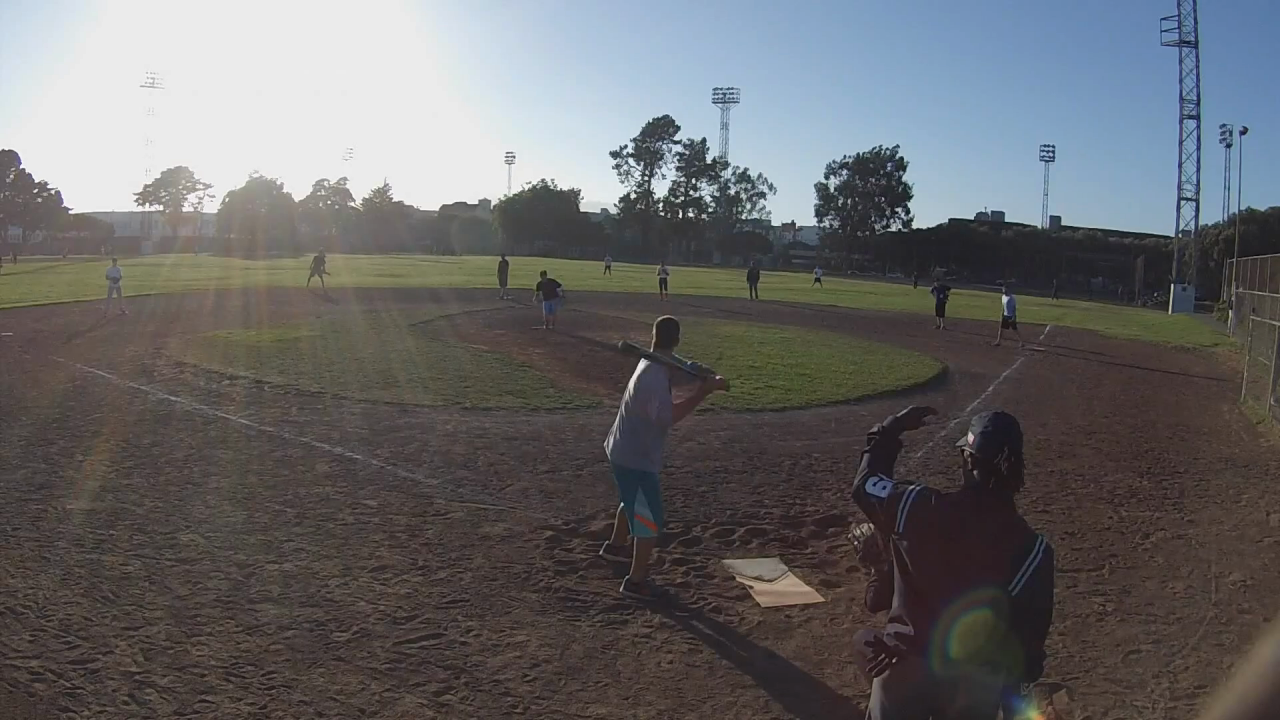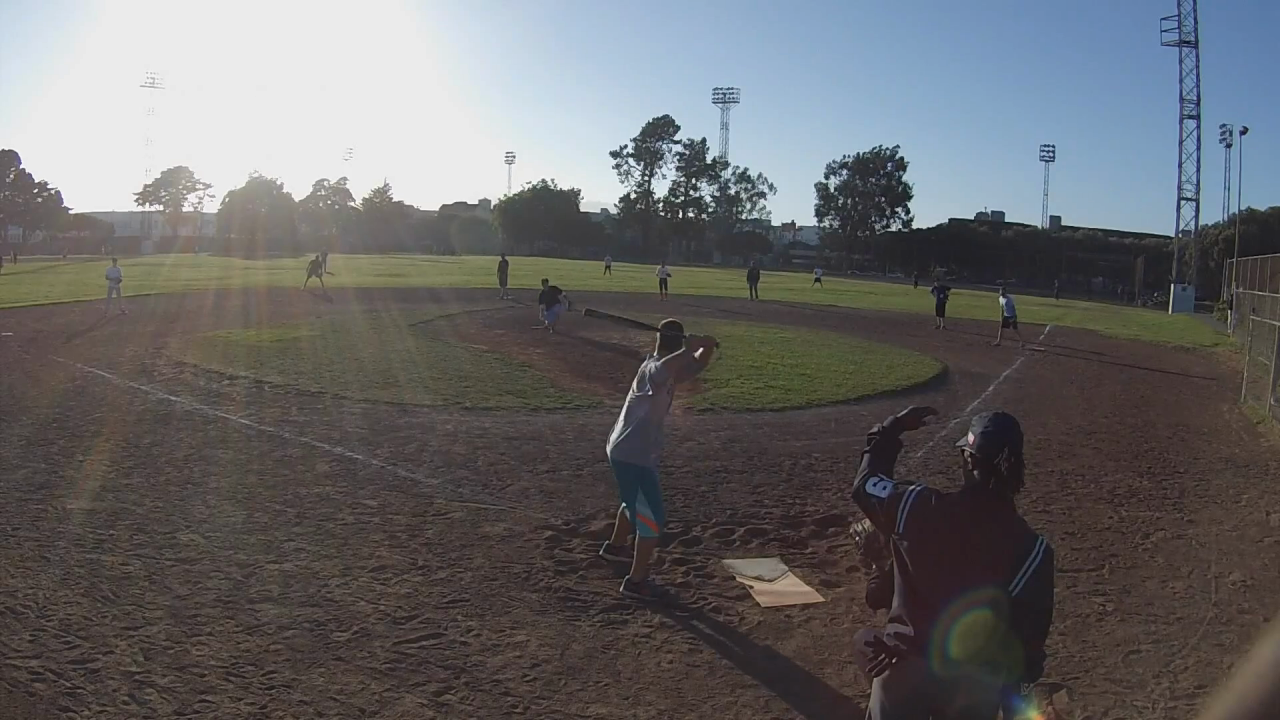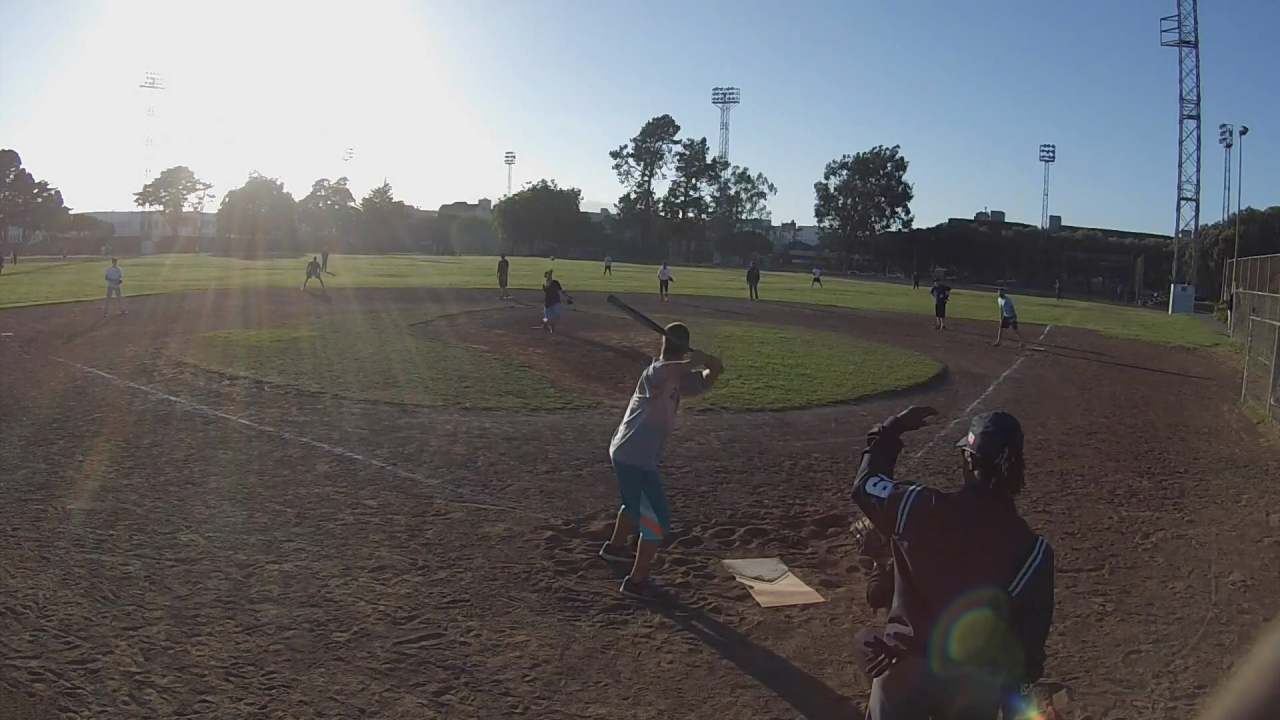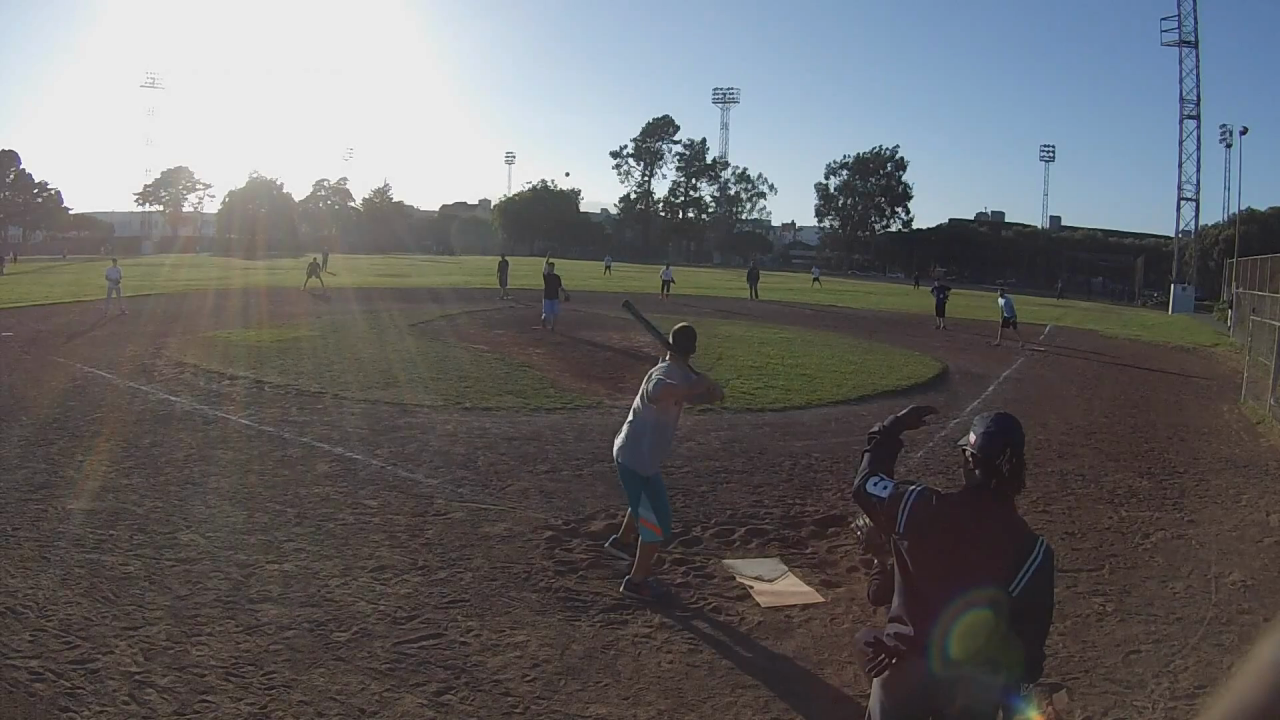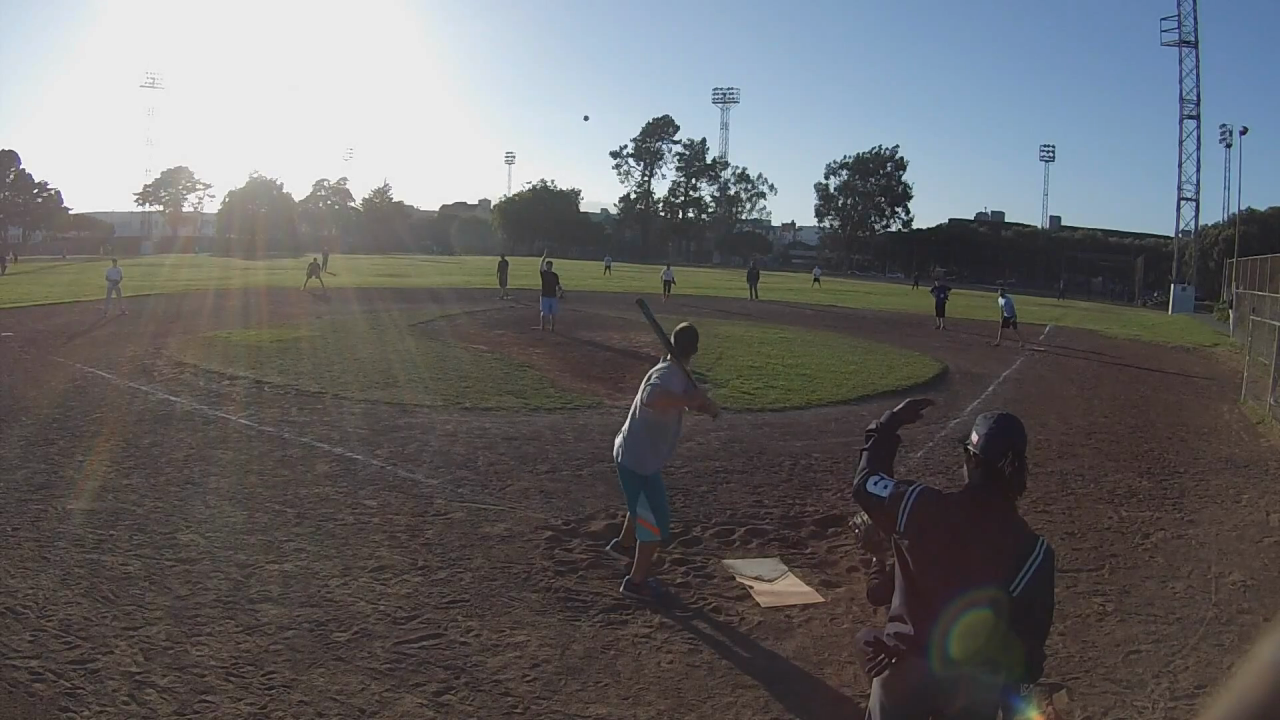
dt=0.3s
person 1, frame 1
left shoulder: (919, 509)
right shoulder: (1031, 550)
left elbow: (866, 484)
right elbow: (1029, 634)
left wrist: (890, 430)
right wrist: (1016, 690)
left hip: (907, 671)
right hip: (978, 684)
person 1, frame 2
left shoulder: (919, 509)
right shoulder: (1031, 550)
left elbow: (865, 485)
right elbow: (1031, 636)
left wrist: (890, 430)
right wrist: (1017, 689)
left hip: (906, 671)
right hip: (978, 683)
person 1, frame 3
left shoulder: (919, 509)
right shoulder: (1031, 551)
left elbow: (865, 484)
right elbow: (1030, 635)
left wrist: (891, 430)
right wrist: (1017, 691)
left hip: (906, 671)
right hip: (978, 684)
person 1, frame 4
left shoulder: (920, 509)
right shoulder: (1031, 551)
left elbow: (866, 483)
right elbow: (1031, 635)
left wrist: (891, 429)
right wrist: (1017, 689)
left hip: (906, 671)
right hip: (977, 684)
person 1, frame 5
left shoulder: (920, 508)
right shoulder: (1031, 551)
left elbow: (866, 483)
right elbow: (1031, 633)
left wrist: (889, 424)
right wrist: (1017, 686)
left hip: (906, 671)
right hip: (977, 684)
person 2, frame 1
left shoulder: (661, 364)
right shoulder: (653, 373)
right elbow: (664, 418)
left wrist: (711, 382)
right wrist: (701, 393)
left hip: (625, 449)
right hip: (635, 456)
left knee: (632, 503)
right knee: (650, 518)
left ankle: (615, 545)
right ankle: (636, 581)
person 2, frame 2
left shoulder: (662, 363)
right shoulder: (654, 367)
left elbow: (696, 365)
right elbow: (664, 372)
left wrist: (706, 347)
right wrist: (687, 349)
left hip: (627, 449)
right hip: (633, 454)
left knee: (635, 502)
right knee: (652, 517)
left ankle: (615, 545)
right ankle: (636, 581)
person 2, frame 3
left shoulder: (677, 372)
right shoulder: (659, 371)
left elbow: (705, 381)
right elbow: (655, 377)
left wrist: (712, 367)
right wrist: (692, 362)
left hip: (630, 452)
right hip: (635, 457)
left knee: (635, 504)
right knee: (656, 520)
left ankle: (615, 546)
right ankle: (636, 581)
person 2, frame 4
left shoulder: (681, 376)
right shoulder: (664, 374)
left elbow: (703, 396)
right elbow: (656, 393)
left wrist: (712, 390)
right wrist: (696, 385)
left hip: (635, 452)
right hip: (638, 457)
left knee: (643, 505)
right knee: (657, 521)
left ankle: (621, 541)
right ankle: (636, 582)
person 2, frame 5
left shoulder: (679, 374)
right shoulder: (666, 375)
left elbow: (696, 401)
right elbow: (651, 399)
left wrist: (706, 404)
right wrist: (691, 399)
left hip: (638, 452)
right hip: (638, 457)
left knee: (643, 505)
right knee: (656, 520)
left ankle: (623, 544)
right ankle: (637, 582)
